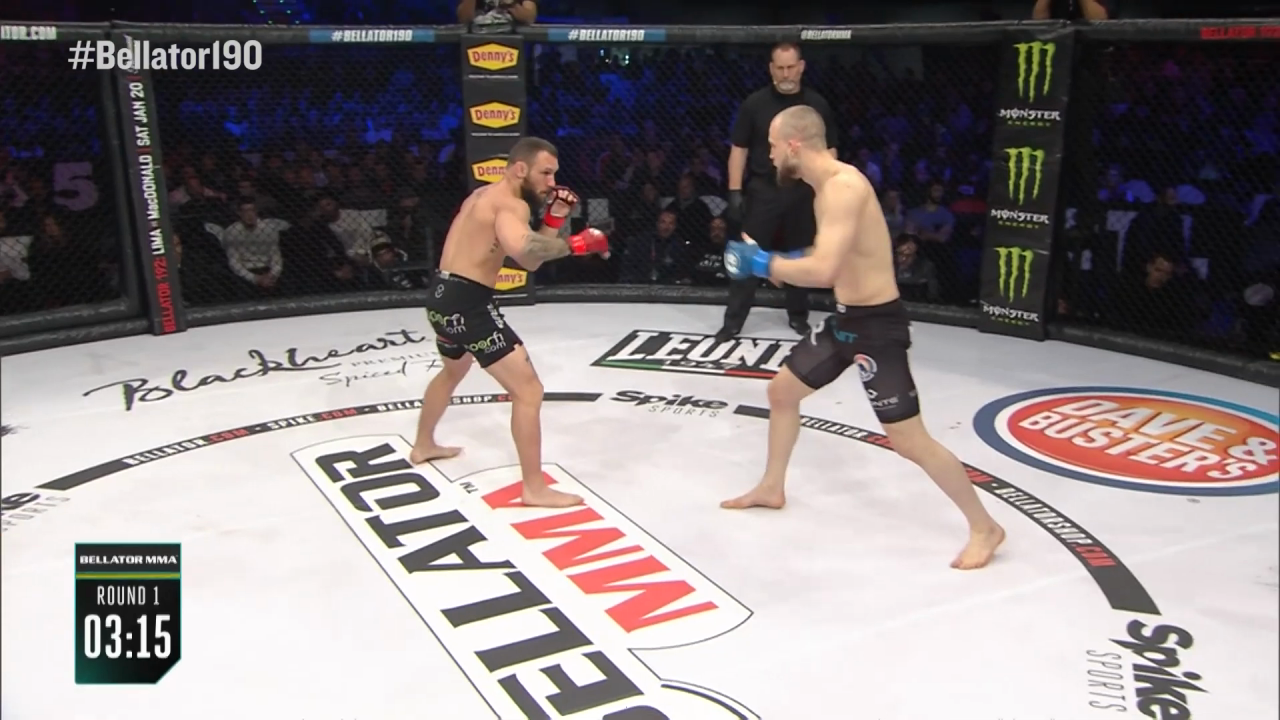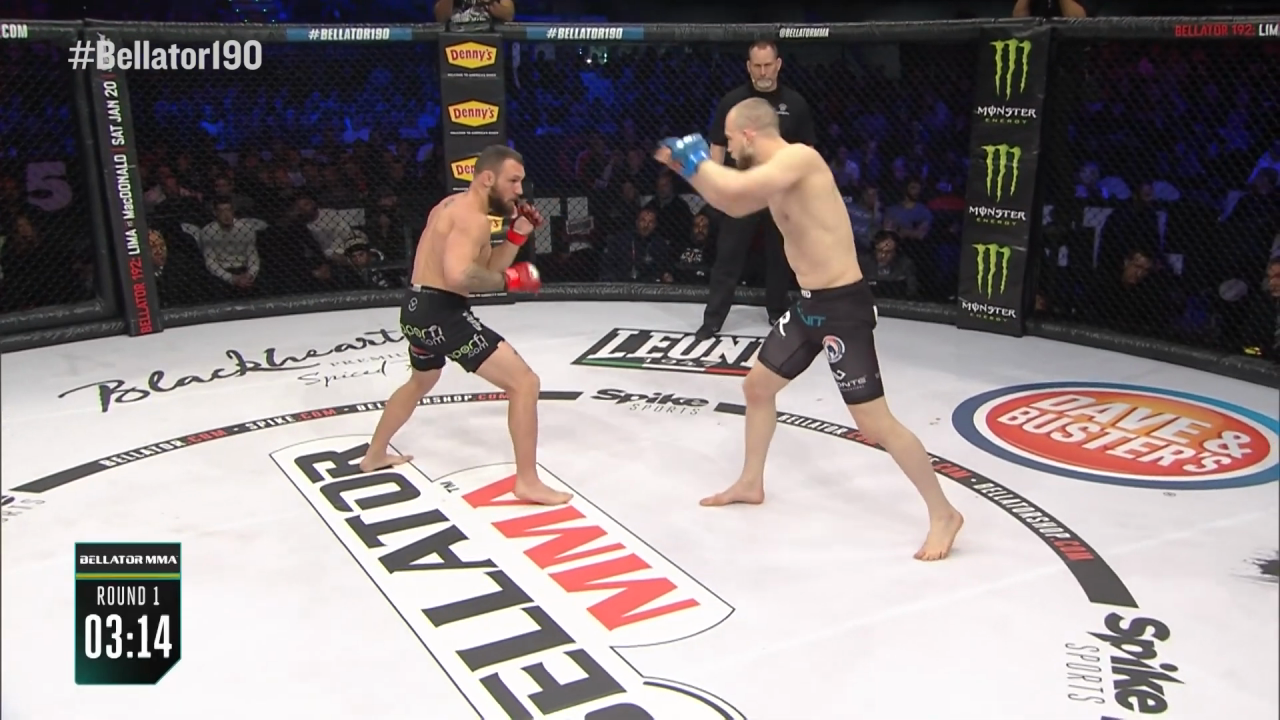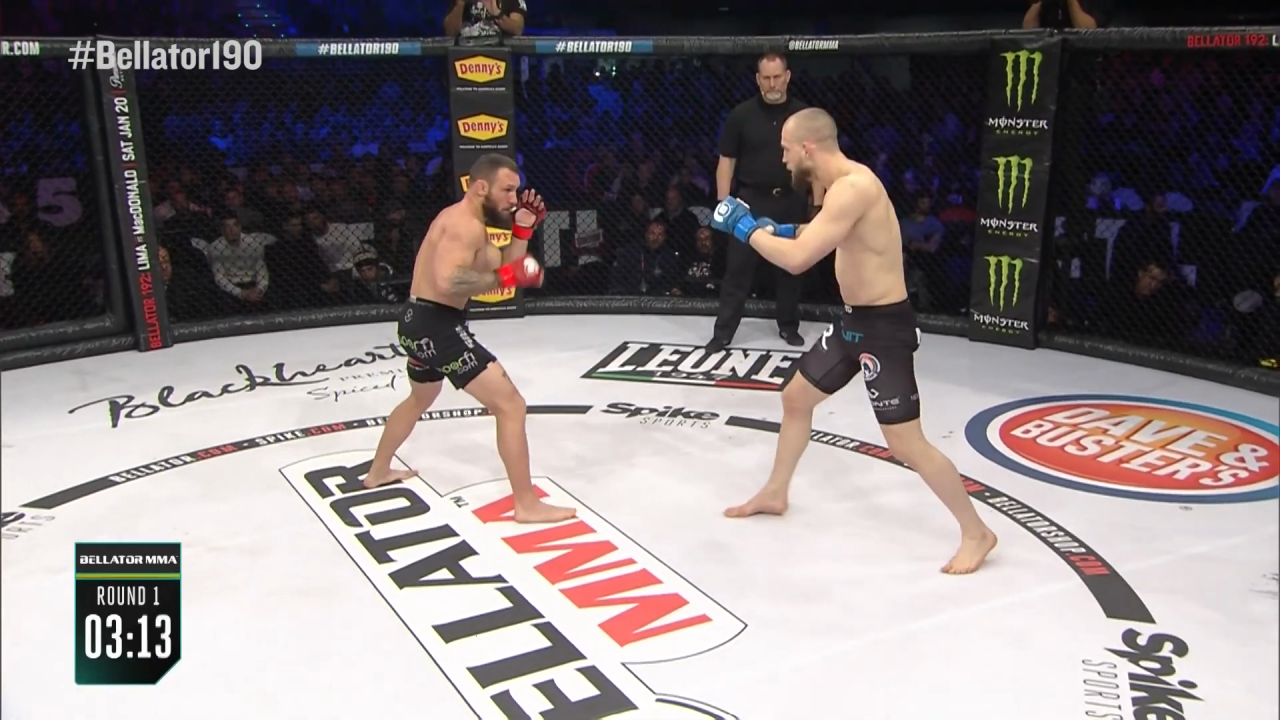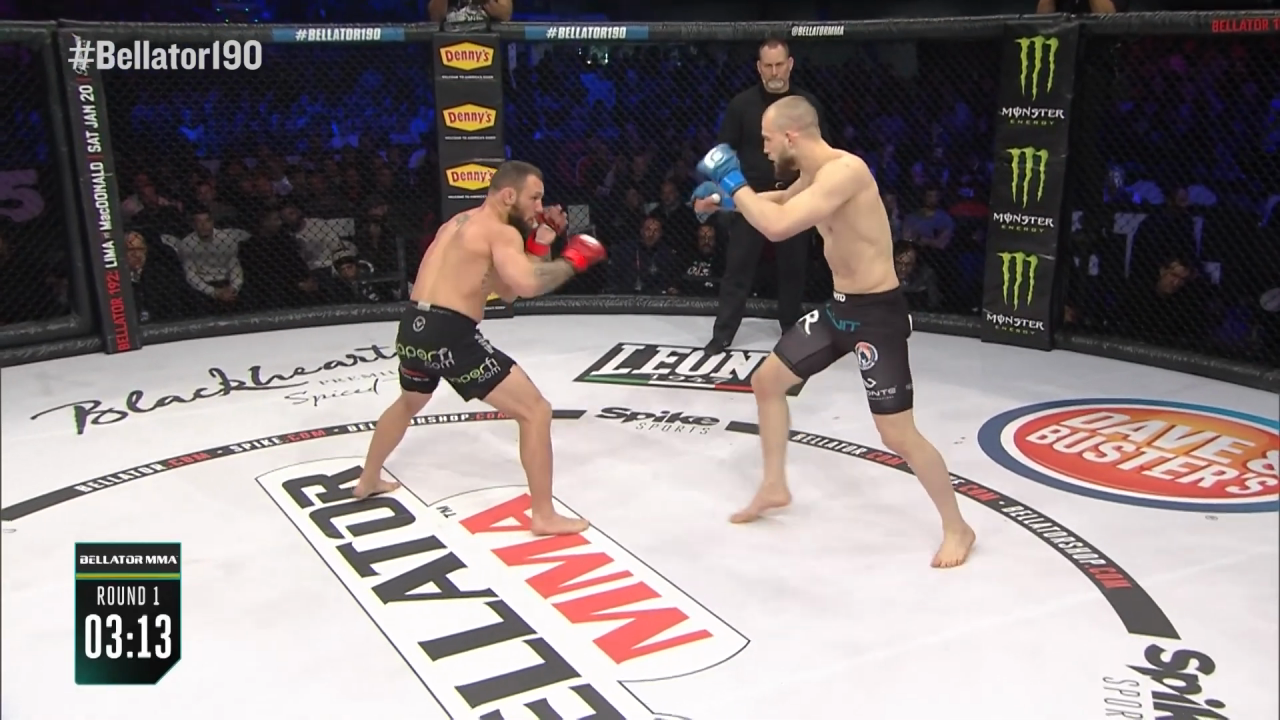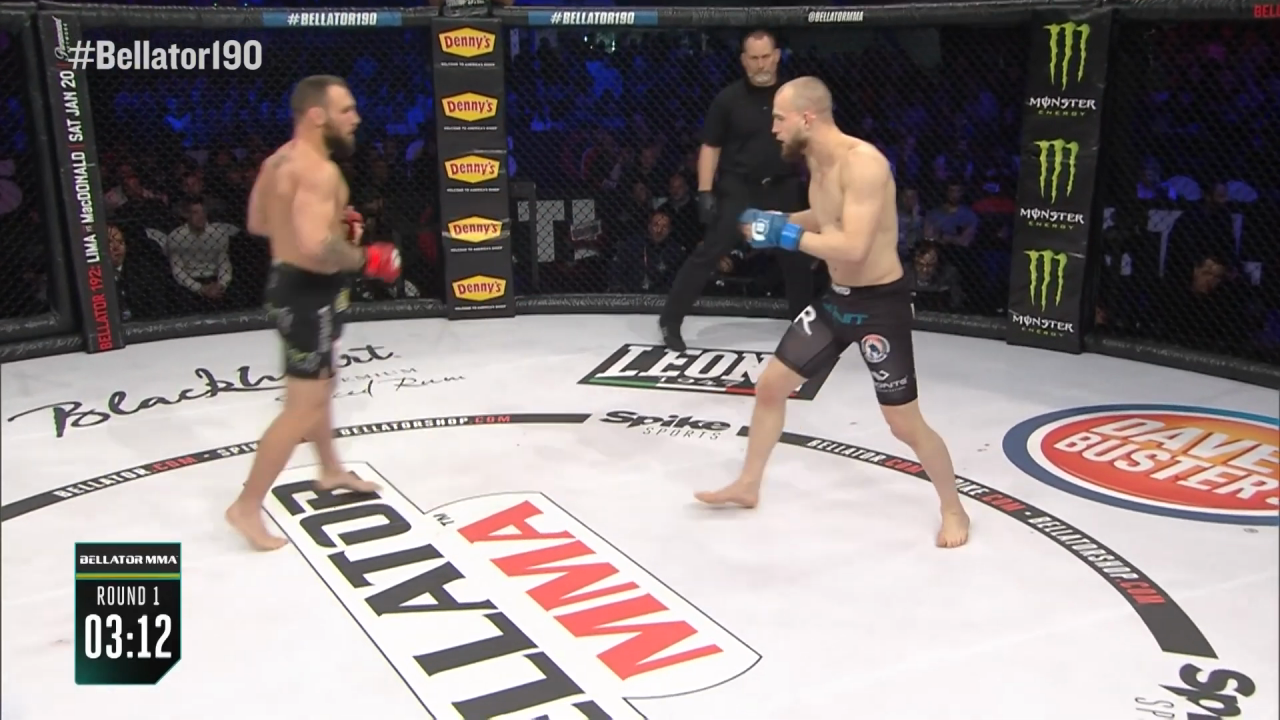
dt=0.7s
person 1, frame 1
left shoulder: (844, 187)
right shoulder: (827, 184)
left elbow: (823, 270)
left wrist: (762, 263)
right wrist: (771, 257)
left hip: (878, 325)
right hip: (845, 317)
left knee: (909, 441)
right knee: (781, 391)
left ankle: (984, 528)
right ankle: (770, 488)
person 1, frame 2
left shoulder: (799, 158)
right shoulder: (778, 172)
left elbow: (733, 188)
right elbow: (734, 204)
left wrist: (697, 159)
right wrist: (685, 166)
left hip: (843, 306)
right hip: (809, 303)
left knee: (875, 423)
right knee: (757, 387)
left ankle: (943, 515)
right ankle: (750, 484)
person 1, frame 3
left shoulder: (854, 188)
right shoulder: (840, 183)
left elbow: (798, 260)
left wrist: (747, 229)
right wrist: (786, 230)
left hip: (885, 326)
right hip: (853, 320)
left knee: (907, 445)
right knee: (795, 399)
left ankle: (976, 534)
right ankle: (774, 493)
person 1, frame 4
left shoulder: (844, 172)
right shoulder: (815, 173)
left elbow: (778, 225)
right elbow: (781, 202)
left wrist: (733, 183)
right wrist: (730, 197)
left hip: (878, 313)
right hip: (839, 306)
left knee: (898, 435)
right knee: (766, 382)
left ankle: (956, 528)
right ankle: (773, 487)
person 1, frame 5
left shoulder: (864, 163)
right shoulder: (818, 159)
left elbow: (852, 248)
left wrist: (788, 236)
right wrist: (776, 222)
left hip: (880, 304)
right hip: (836, 300)
left knee: (906, 425)
right knee: (769, 386)
left ankle: (953, 510)
right ankle: (747, 486)
person 2, frame 1
left shoulder: (488, 195)
right shoulder: (510, 204)
left elbow: (529, 255)
right elbow: (524, 250)
left wrist: (555, 219)
right wrist: (577, 243)
left hip: (445, 296)
right hip: (467, 302)
left knee: (453, 371)
right knee: (528, 392)
left ankle: (423, 445)
right ankle: (534, 489)
person 2, frame 2
left shoulder: (451, 205)
right shoulder: (472, 217)
left elbow: (486, 267)
right elbow: (459, 275)
left wrist: (518, 234)
right wrist: (512, 279)
left hip: (416, 308)
right hip: (443, 314)
left knee: (420, 383)
right knee: (524, 384)
left ankle: (375, 455)
right ankle: (527, 482)
person 2, frame 3
left shoulder: (458, 218)
right shoulder: (466, 226)
left elbow: (500, 270)
right elbow: (447, 282)
left wrist: (522, 229)
right wrist: (505, 276)
left hip: (418, 321)
right hip: (439, 326)
left knee: (420, 399)
right knee: (511, 407)
left ankle: (379, 471)
right ankle: (527, 505)
person 2, frame 4
left shoulder: (459, 223)
right shoulder: (501, 232)
left elbow: (506, 286)
right elbow: (526, 284)
left wrist: (539, 245)
right wrist: (575, 260)
left hip: (414, 328)
right hip: (451, 335)
left knee: (407, 405)
right knee: (535, 413)
left ankle: (368, 480)
right ankle: (544, 514)
person 2, frame 5
left shoulder: (278, 160)
right shoulder: (318, 171)
left elbow: (257, 221)
right elbow: (316, 247)
right wrist: (368, 258)
left hip: (289, 286)
right hip: (307, 294)
left knee: (319, 390)
right knee: (302, 408)
left ankle: (333, 472)
right ankle: (246, 507)
person 3, frame 1
left shoulder: (817, 105)
right shoulder: (755, 103)
left elbow: (829, 151)
right elbow: (739, 149)
right wrist: (735, 191)
left hip: (804, 191)
right hip: (763, 189)
left ankle: (798, 316)
right ankle: (733, 321)
person 3, frame 2
left shoulder: (795, 103)
right shoulder: (732, 101)
left elbow: (806, 148)
right elbow: (717, 147)
left knee: (780, 255)
right knee: (728, 256)
left ankle: (778, 313)
right ankle: (713, 319)
person 3, frame 3
right shoulder: (742, 114)
right elbow: (727, 159)
left wrist: (817, 202)
right wrist: (723, 201)
left hip: (791, 201)
right hip: (751, 199)
right knee: (738, 268)
left ankle: (788, 327)
right ankle: (723, 332)
person 3, frame 4
left shoulder: (808, 104)
right shoulder: (742, 103)
right elbow: (727, 151)
right hip: (752, 193)
left knee: (793, 265)
right knee: (739, 265)
left ankle: (791, 326)
right ankle: (723, 332)
person 3, frame 5
right shoulder: (728, 98)
right elbow: (710, 148)
right wrist: (705, 193)
left hip: (784, 190)
right hip: (738, 189)
left knee: (798, 262)
right knee: (707, 255)
right ankle: (670, 321)
